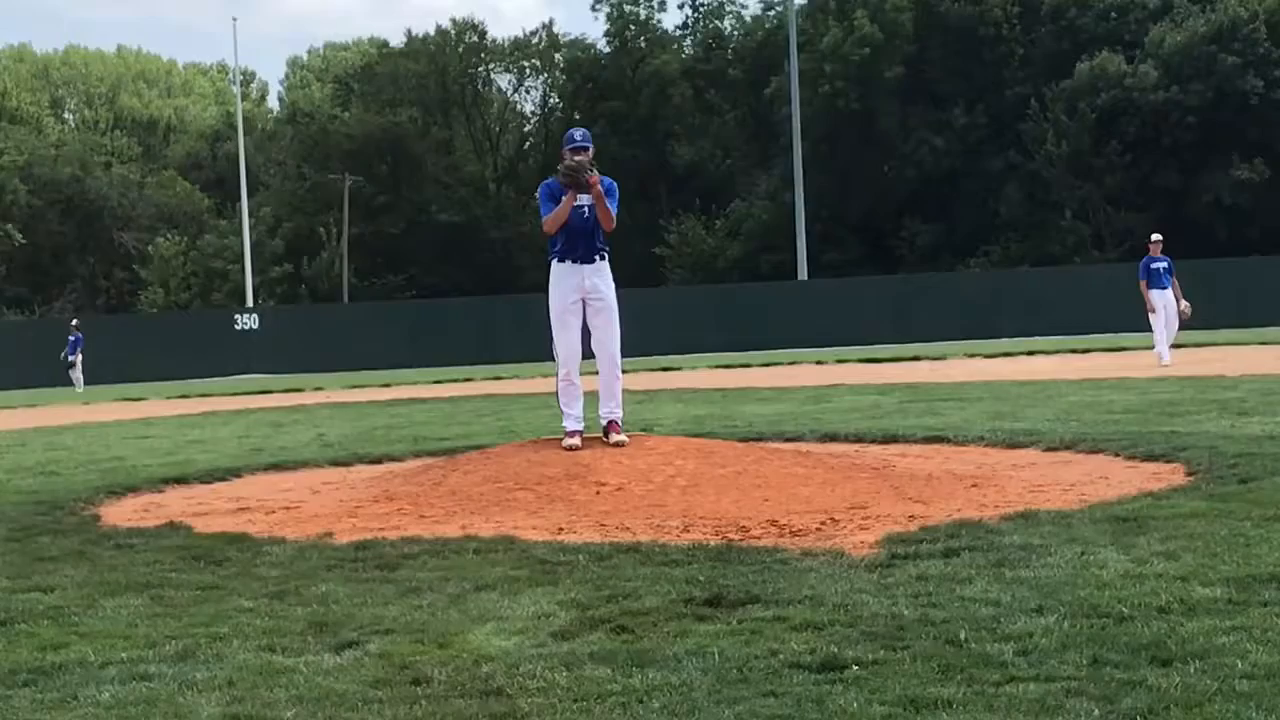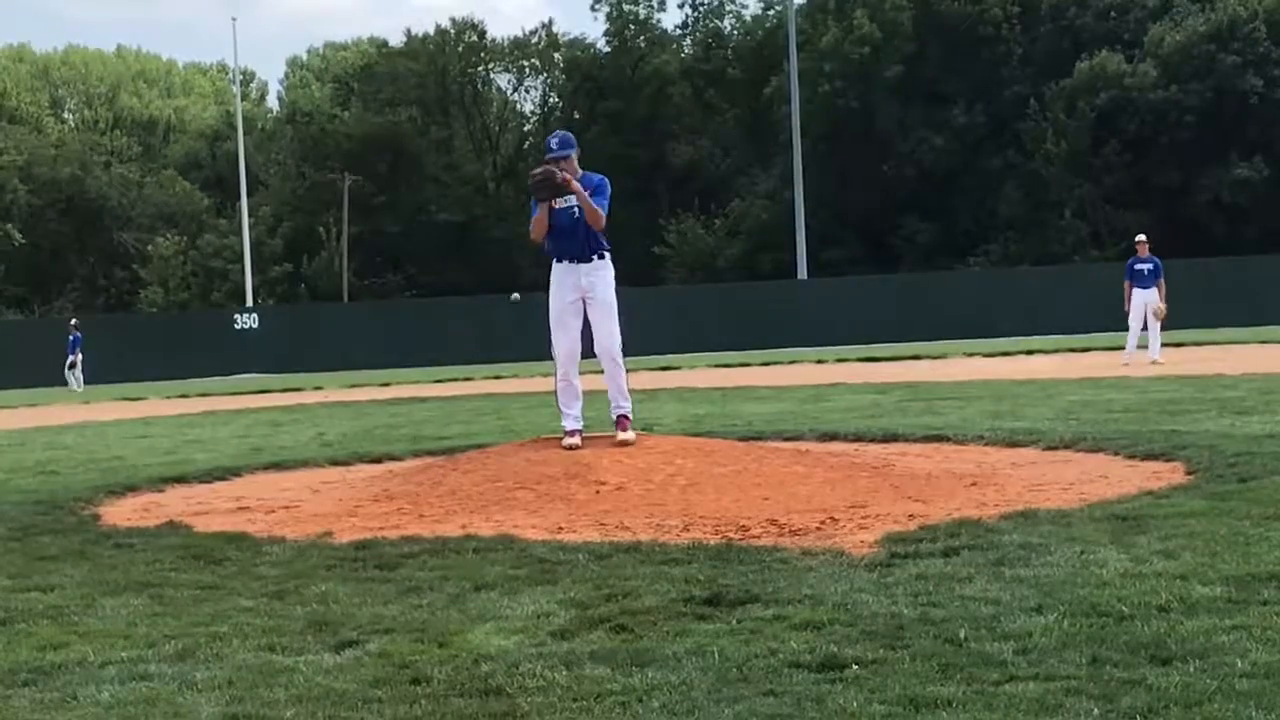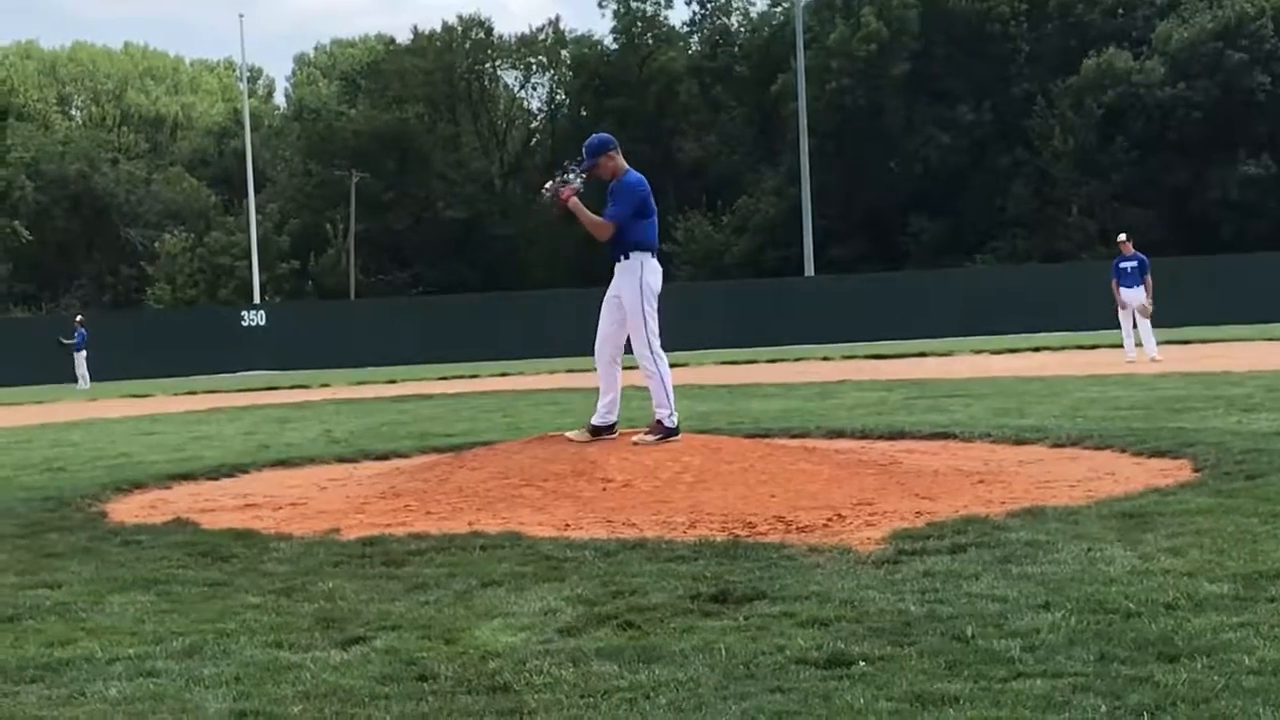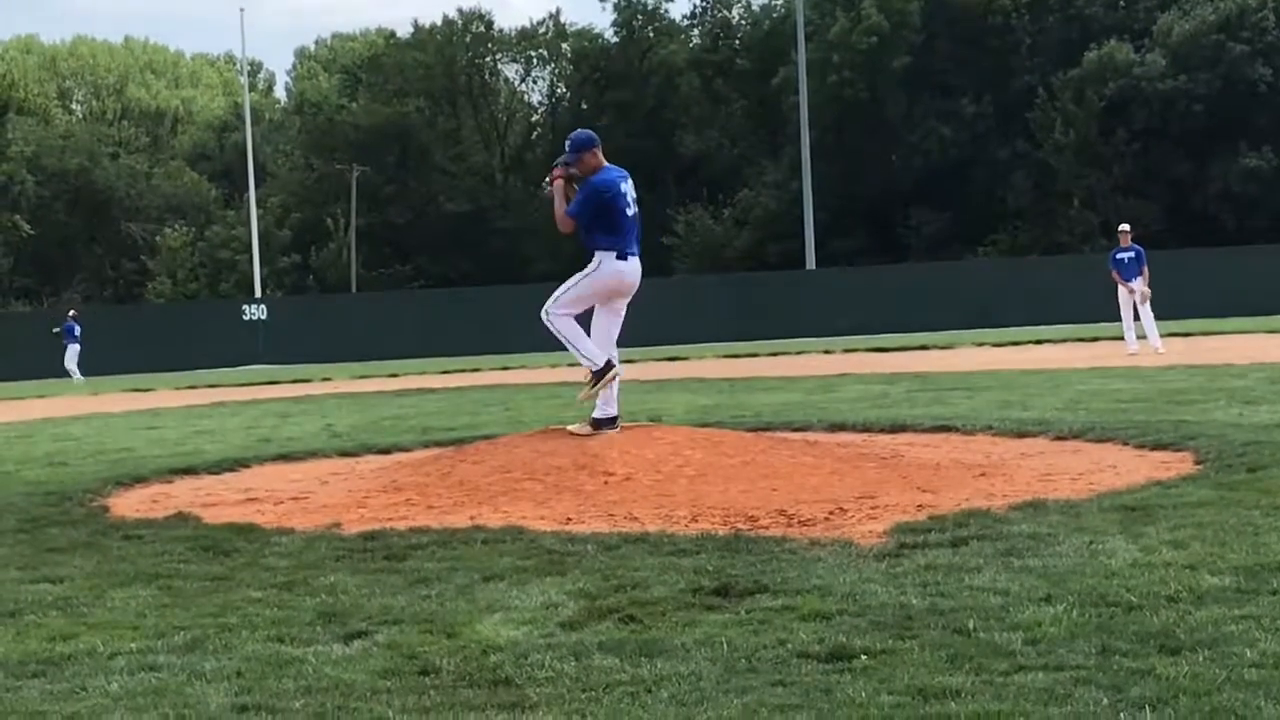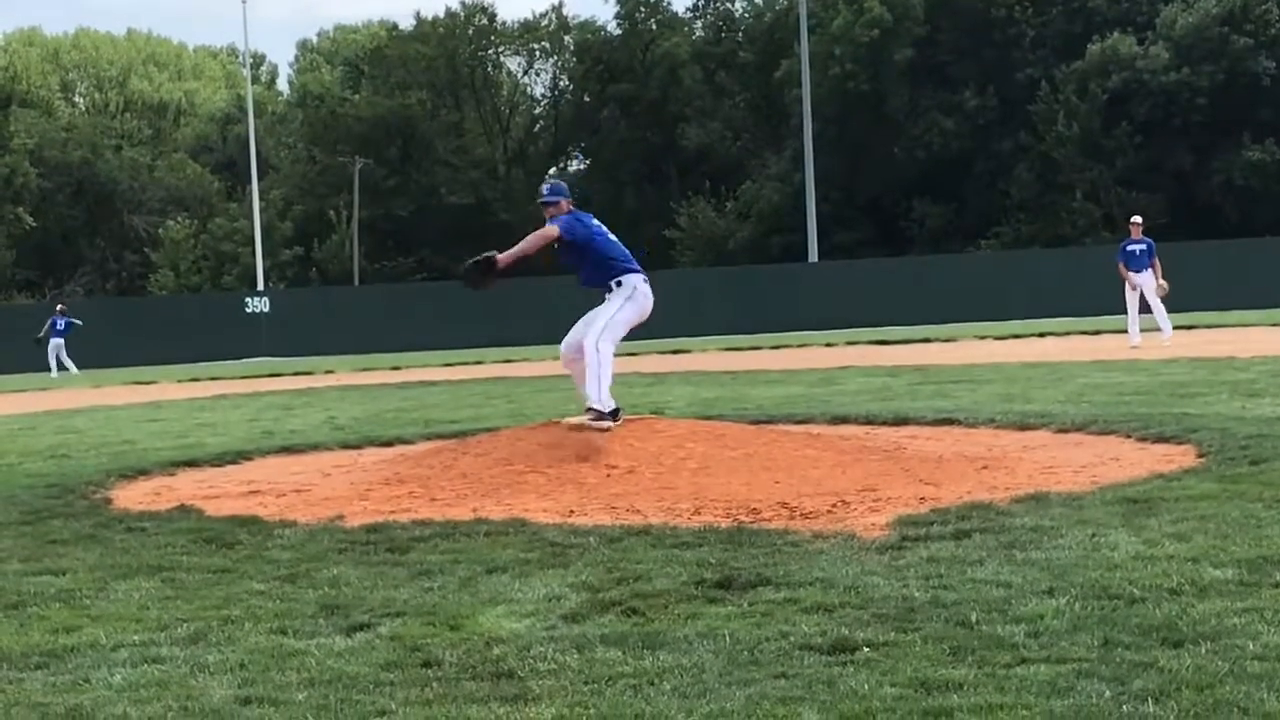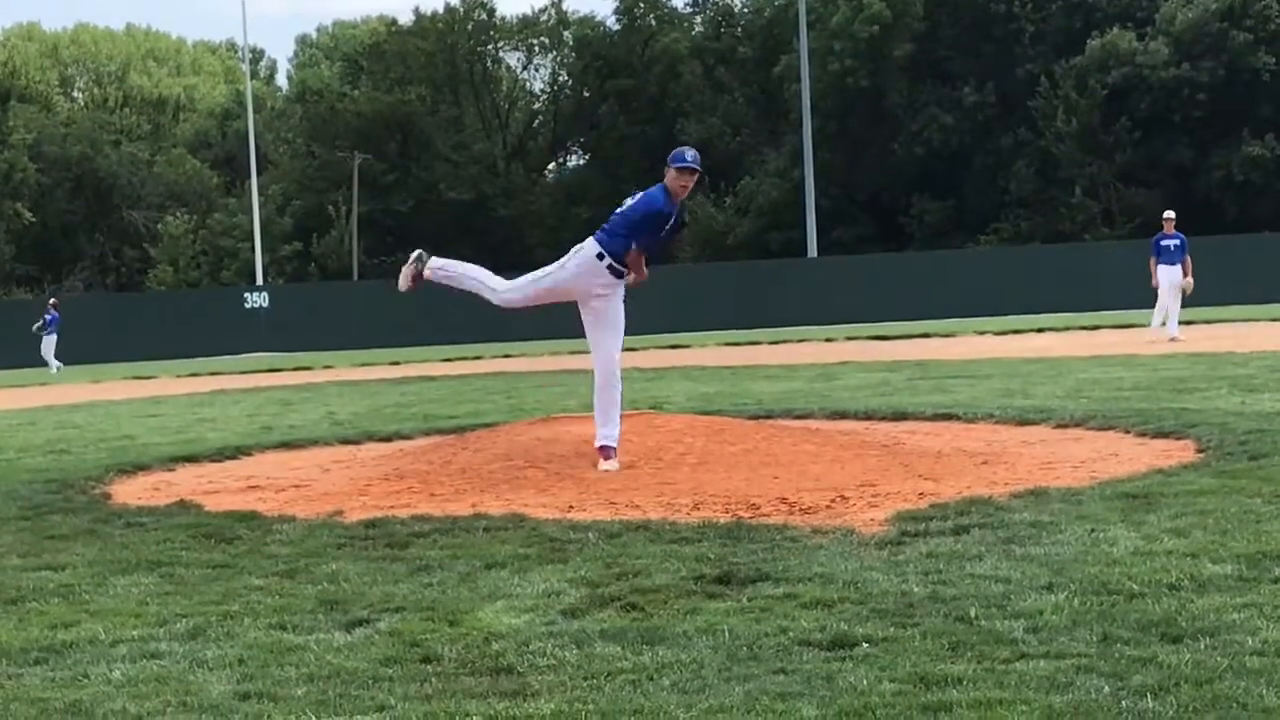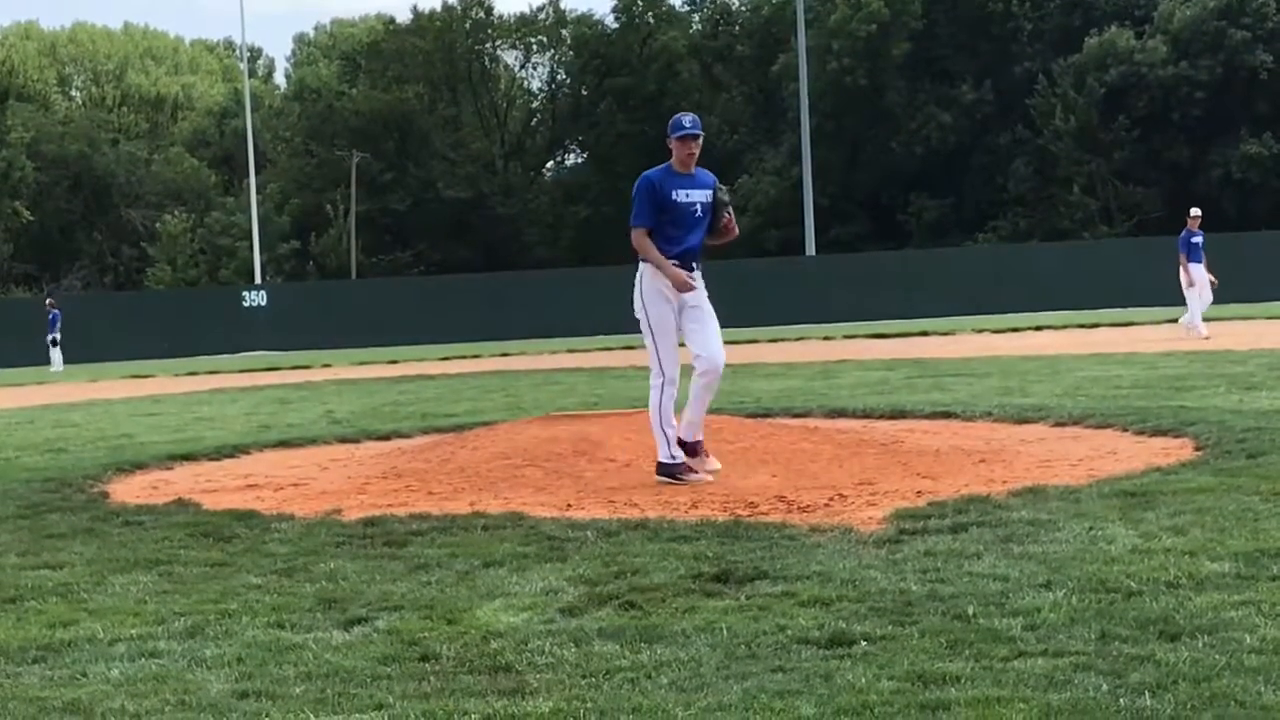
dt=0.7s
person 1, frame 1
left shoulder: (607, 185)
right shoulder: (551, 187)
left elbow: (609, 224)
right elbow: (549, 226)
left wrist: (597, 193)
right wrist: (572, 194)
left hip: (598, 270)
right hip: (564, 272)
left knee: (609, 350)
right knee: (566, 354)
left ankle: (611, 420)
right ankle: (572, 425)
person 1, frame 2
left shoulder: (597, 183)
left elbow: (599, 222)
right elbow: (536, 235)
left wrist: (578, 191)
right wrist: (545, 200)
left hip: (597, 269)
right hip: (562, 273)
left knee: (609, 346)
right knee: (564, 354)
left ankle: (622, 415)
right ankle: (572, 425)
person 1, frame 3
left shoulder: (632, 184)
right shoulder: (618, 186)
left elbow: (604, 232)
right elbow: (604, 230)
left wrist: (574, 204)
right wrist: (575, 205)
left hip: (638, 268)
right hip: (623, 271)
left knee: (646, 347)
right knee: (606, 349)
left ankle: (667, 421)
right ankle: (605, 421)
person 1, frame 4
left shoulder: (597, 184)
right shoulder: (621, 176)
left elbow: (566, 225)
left wrist: (558, 185)
right wrist: (571, 184)
left hip: (608, 266)
right hip: (628, 266)
left knee: (554, 312)
right knee: (603, 342)
left ankle: (600, 367)
right ankle: (606, 415)
person 1, frame 5
left shoulder: (573, 220)
right shoulder: (581, 219)
left elbow: (546, 234)
left wrist: (503, 259)
left hip: (630, 292)
right hip: (617, 296)
left knee: (597, 342)
right knee: (570, 350)
left ankle: (599, 412)
right ankle: (605, 409)
person 1, frame 6
left shoulder: (662, 200)
right shoulder: (658, 206)
right elbow: (634, 259)
right wrist: (639, 276)
left hip: (609, 285)
right hip: (585, 265)
left knee: (609, 366)
right knee: (507, 292)
left ankle: (607, 444)
right ankle: (428, 267)
person 1, frame 7
left shoulder: (709, 182)
right shoulder: (651, 182)
right elbow: (638, 238)
left wrist: (728, 231)
right wrist: (670, 272)
left hip: (692, 281)
right hip: (656, 281)
left knee: (713, 360)
right knee: (665, 373)
left ankle: (690, 437)
right ankle: (669, 459)
